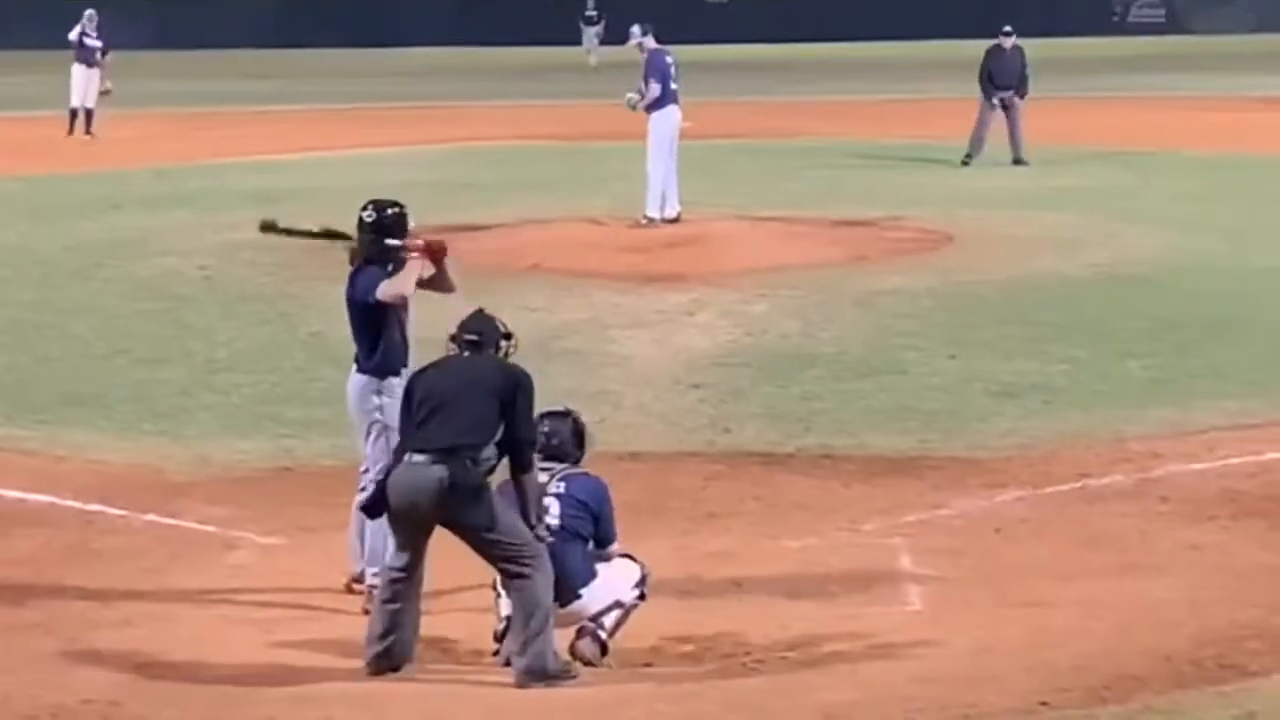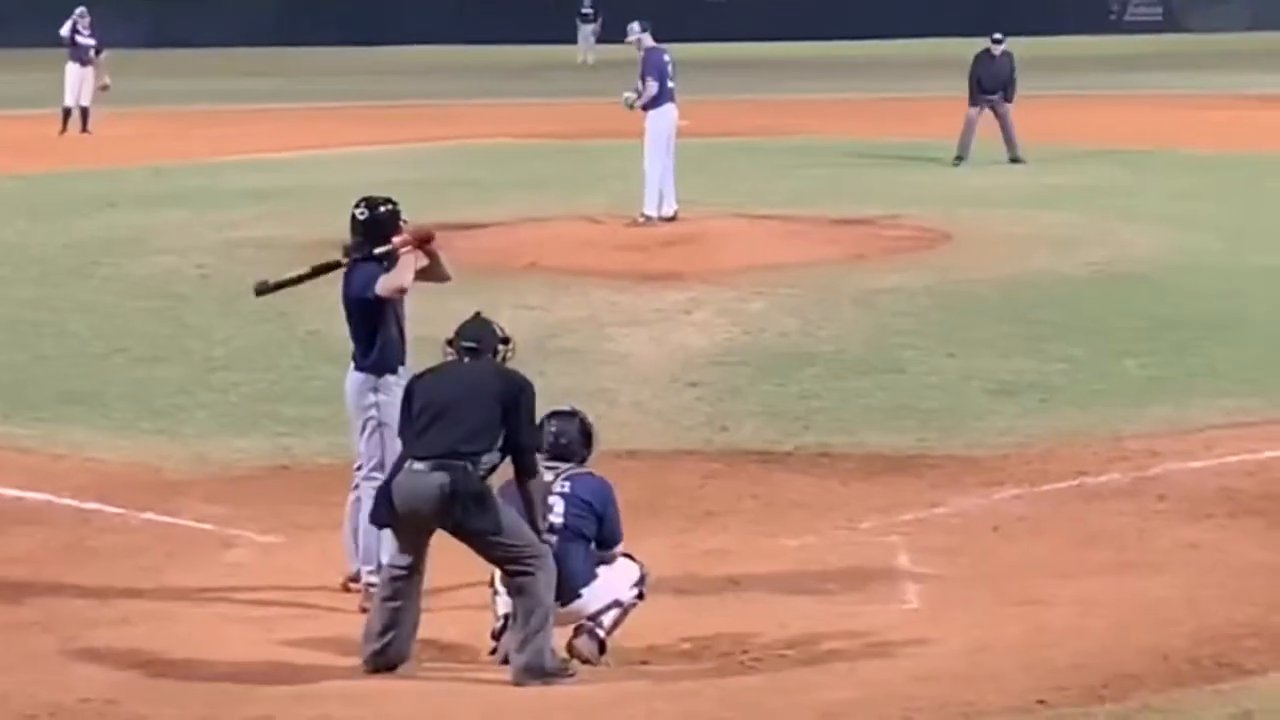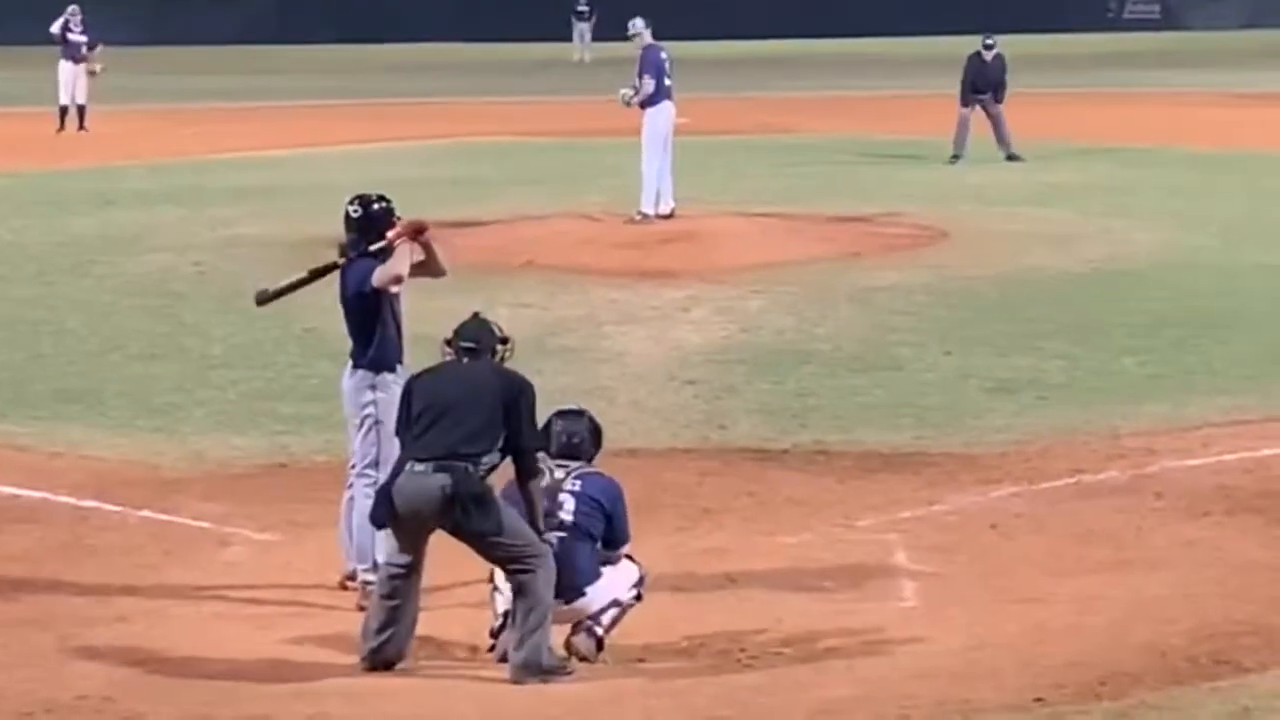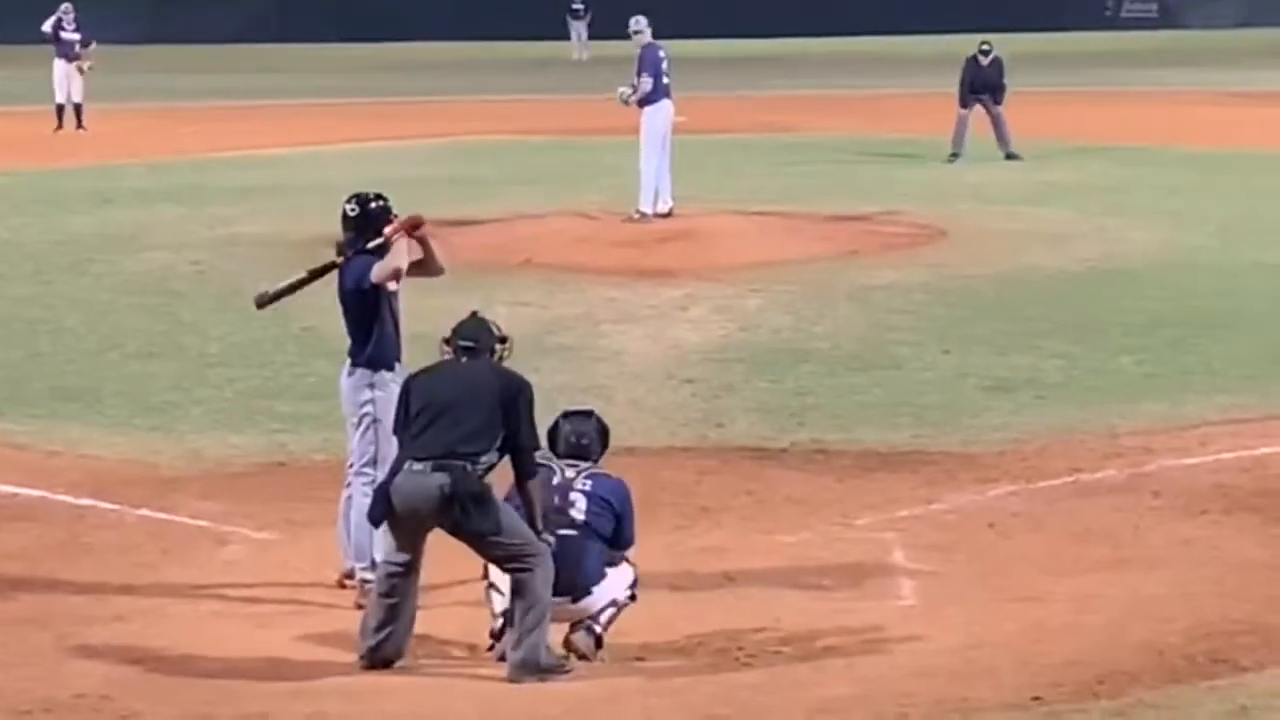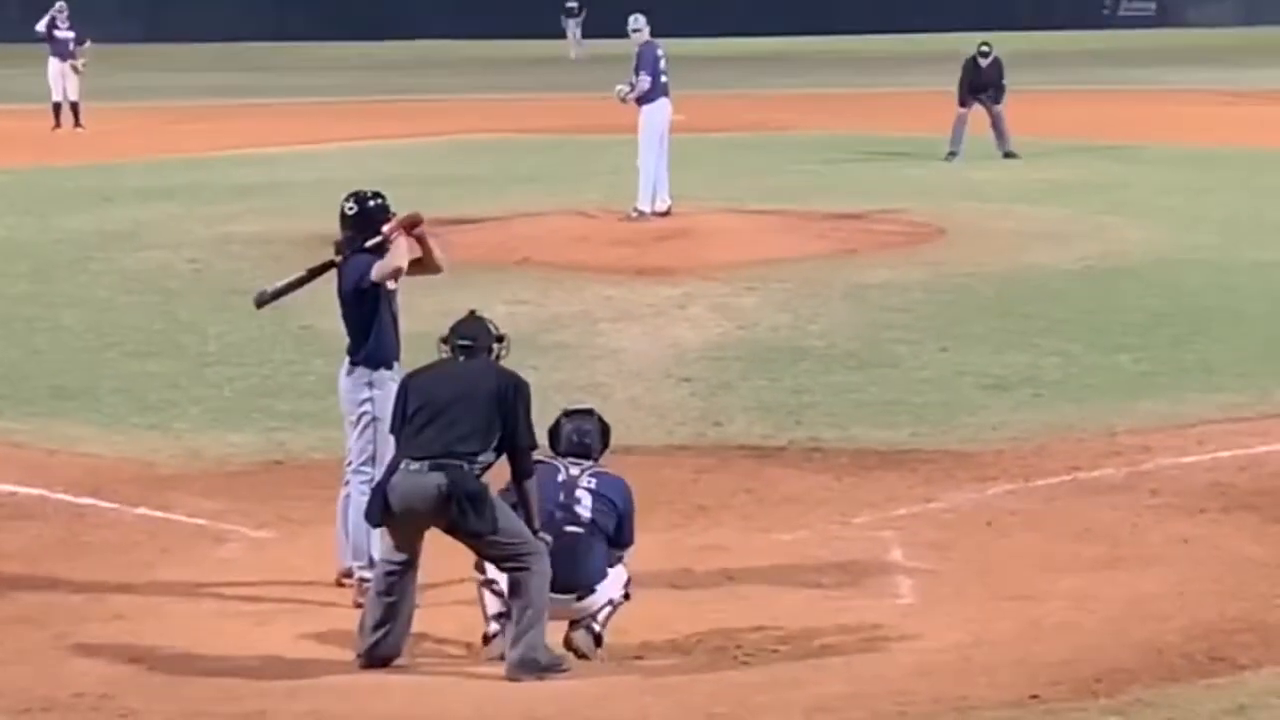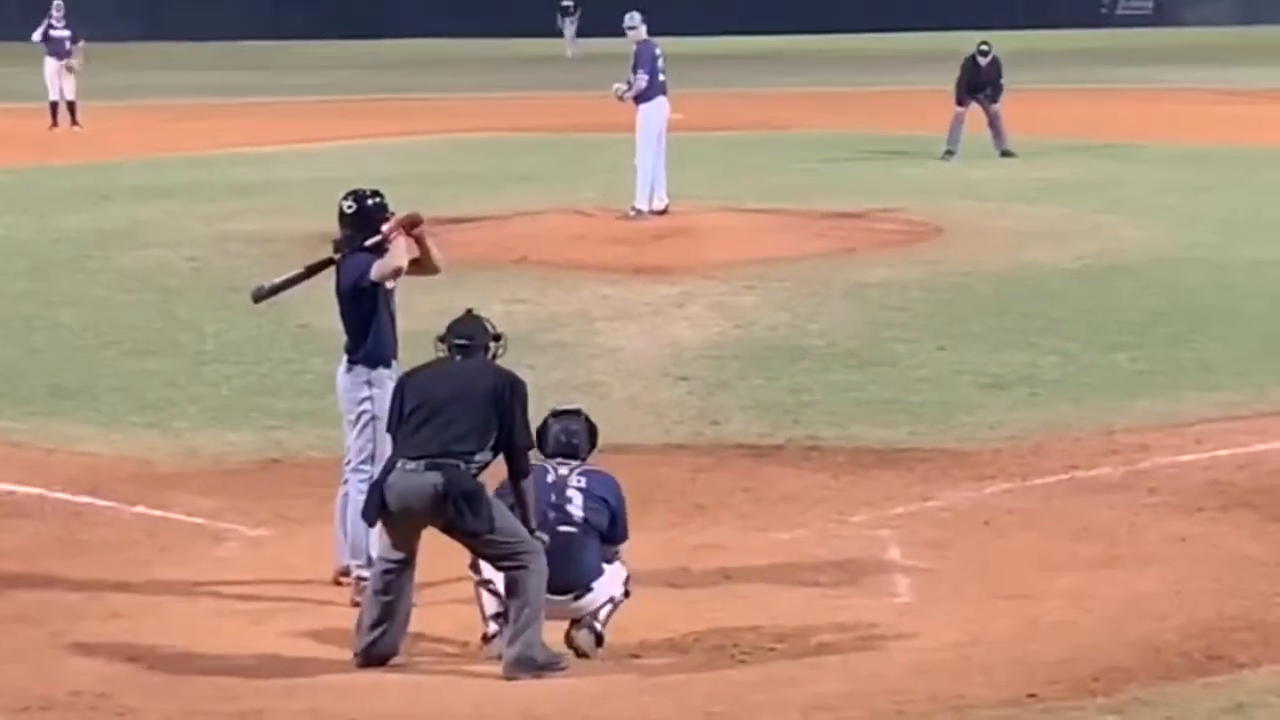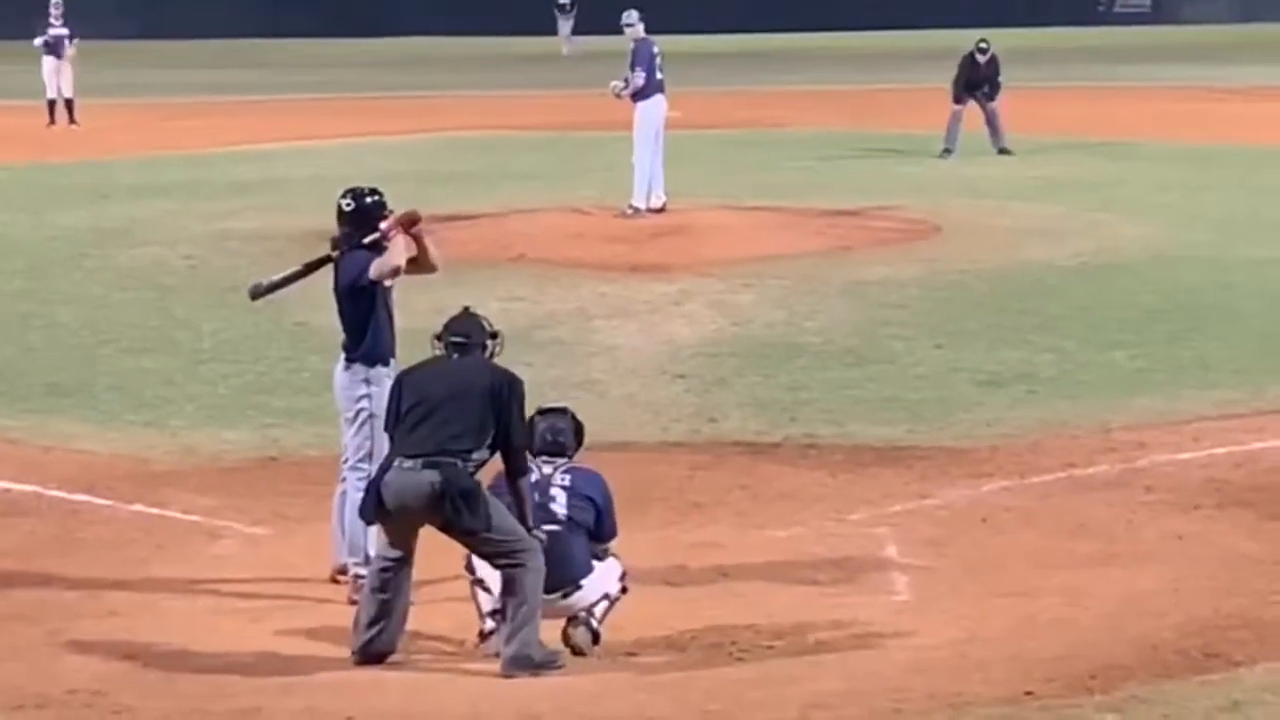
dt=0.2s
person 1, frame 1
left shoulder: (389, 267)
right shoulder: (366, 276)
left elbow: (445, 287)
right elbow: (399, 292)
left wrist: (435, 259)
right wrist: (416, 262)
left hip: (384, 382)
right hip: (378, 386)
left knee: (375, 477)
left ankle: (362, 569)
right ankle: (378, 587)
person 1, frame 2
left shoulder: (384, 265)
right shoulder: (362, 273)
left elbow: (441, 276)
right elbow: (398, 286)
left wrist: (426, 249)
right wrist: (408, 254)
left hip: (381, 379)
right hip: (376, 383)
left knee: (368, 476)
right knee: (383, 481)
left ankle: (359, 568)
right ankle: (374, 583)
person 1, frame 3
left shoulder: (379, 261)
right shoulder: (359, 269)
left elbow: (437, 269)
right elbow: (395, 275)
left wrist: (420, 241)
right wrist: (404, 244)
left hip: (378, 377)
right hip: (373, 381)
left knee: (363, 474)
right knee: (378, 478)
left ankle: (356, 567)
right ankle: (371, 582)
person 1, frame 4
left shoulder: (376, 261)
right shoulder: (358, 266)
left elbow: (434, 268)
right elbow: (394, 268)
left wrist: (418, 237)
right wrist: (400, 240)
left hip: (377, 375)
right hip: (371, 379)
left knee: (361, 472)
right knee: (375, 477)
left ankle: (354, 564)
right ankle: (370, 580)
person 1, frame 5
left shoulder: (375, 260)
right shoulder: (357, 265)
left elbow: (434, 266)
right elbow: (395, 267)
left wrist: (418, 235)
right wrist: (399, 238)
left hip: (375, 374)
right hip: (369, 378)
left knee: (359, 471)
right knee: (373, 476)
left ankle: (351, 563)
right ankle: (367, 579)
person 1, frame 6
left shoulder: (373, 259)
right shoulder: (356, 263)
left elbow: (432, 267)
right elbow: (396, 267)
left wrist: (416, 235)
right wrist: (398, 238)
left hip: (372, 373)
right hip: (367, 376)
left knee: (357, 470)
right knee: (370, 474)
left ankle: (349, 561)
right ankle: (364, 577)
person 1, frame 7
left shoulder: (370, 257)
right shoulder: (355, 261)
left elbow: (430, 266)
right elbow: (394, 265)
left wrist: (415, 234)
right wrist: (397, 237)
left hip: (370, 371)
right hip: (365, 375)
left knee: (355, 468)
right knee: (368, 473)
left ankle: (346, 559)
right ankle: (362, 575)
person 2, frame 1
left shoulder: (424, 374)
right shoulder: (512, 377)
right elbow: (521, 459)
left wrist: (417, 486)
right wrist: (533, 521)
left hip: (403, 478)
right hip: (454, 479)
left knee: (403, 562)
right knee: (529, 561)
left ankle: (384, 654)
right ankle: (536, 663)
person 2, frame 2
left shoulder: (422, 380)
right shoulder: (513, 383)
right elbow: (525, 465)
right wrist: (537, 525)
left hip: (406, 483)
right hip: (456, 484)
left knee: (404, 560)
right knee: (534, 561)
left ankle: (382, 653)
right ankle: (534, 662)
person 2, frame 3
left shoulder: (420, 381)
right shoulder: (513, 384)
right elbow: (526, 465)
left wrist: (418, 488)
right wrist: (539, 526)
left hip: (407, 484)
right hip: (457, 486)
left knee: (402, 560)
right knee: (535, 559)
left ankle: (380, 651)
right ankle: (532, 660)
person 2, frame 4
left shoulder: (419, 379)
right shoulder: (511, 383)
right elbow: (524, 464)
left wrist: (417, 497)
right wrist: (537, 527)
left hip: (405, 483)
right hip: (456, 485)
left knee: (400, 557)
right knee: (534, 558)
left ankle: (378, 650)
right ankle: (530, 659)
person 2, frame 5
left shoulder: (416, 379)
right shoulder: (508, 382)
right elbow: (521, 464)
left wrist: (414, 495)
right wrist: (534, 526)
left hip: (402, 481)
right hip: (453, 484)
left knee: (397, 557)
right knee: (531, 557)
left ankle: (376, 648)
right ankle: (528, 657)
person 2, frame 6
left shoulder: (412, 378)
right shoulder: (505, 382)
right elbow: (518, 462)
left wrist: (410, 485)
right wrist: (530, 525)
left hip: (399, 481)
right hip: (450, 484)
left knee: (394, 556)
right knee: (527, 556)
left ankle: (373, 647)
right ankle: (525, 656)
person 2, frame 7
left shoulder: (409, 376)
right shoulder: (502, 380)
right elbow: (515, 461)
left wrist: (408, 502)
right wrist: (527, 523)
left hip: (396, 479)
right hip: (447, 482)
left knee: (392, 554)
right knee: (524, 554)
left ankle: (370, 645)
right ankle: (523, 654)
person 3, frame 1
left shoulder: (508, 487)
right shoulder: (591, 485)
right elbow: (609, 552)
right hip: (576, 600)
right knee: (633, 572)
left ankle: (512, 631)
right ankle: (593, 636)
person 3, frame 2
left shoulder: (513, 485)
right shoulder: (597, 486)
right elbow: (612, 554)
right hip: (576, 599)
left knee: (503, 574)
right knee: (633, 573)
left ankle: (510, 629)
right ankle: (591, 634)
person 3, frame 3
right shoulder: (606, 486)
right elbow: (616, 554)
right hip: (579, 599)
left knee: (502, 570)
right knee: (631, 573)
left ankle: (509, 627)
right ankle: (589, 632)
person 3, frame 4
right shoulder: (615, 487)
right elbow: (620, 555)
right hip: (581, 599)
left knee: (497, 564)
right knee: (626, 575)
left ankle: (507, 629)
right ankle: (588, 630)
person 3, frame 5
left shoulder: (533, 473)
right shoulder: (616, 486)
right elbow: (618, 554)
right hip: (583, 598)
left knee: (489, 559)
right knee: (619, 576)
left ankle: (499, 632)
right ankle: (587, 629)
person 3, frame 6
right shoulder: (606, 483)
right elbow: (613, 551)
right hip: (580, 597)
left knee: (484, 559)
right knee: (618, 573)
left ankle: (498, 632)
right ankle: (588, 627)
person 3, frame 7
left shoulder: (506, 478)
right shoulder: (592, 480)
right elbow: (604, 549)
right hip: (571, 594)
left knee: (478, 558)
right knee: (614, 570)
left ankle: (495, 629)
right ankle: (585, 624)
person 4, frame 1
left shoulder: (653, 58)
right shoulder: (666, 55)
left elbow: (655, 91)
left wrist: (640, 104)
right wrist: (640, 95)
left hip: (661, 114)
right hip: (672, 111)
left knee: (655, 166)
right knee: (668, 165)
left ankle: (652, 215)
right ankle: (671, 211)
person 4, frame 2
left shoulder: (650, 56)
right shoulder: (664, 53)
left elbow: (652, 89)
left wrist: (638, 103)
right wrist: (638, 93)
left hip: (657, 112)
right hip: (669, 109)
left knee: (652, 164)
right knee: (665, 163)
left ankle: (650, 213)
right ankle: (668, 209)
person 4, frame 3
left shoulder: (648, 54)
right shoulder: (661, 51)
left elbow: (649, 87)
left wrist: (635, 100)
right wrist: (635, 90)
left hip: (655, 110)
right hip: (666, 107)
left knee: (650, 162)
right knee: (663, 161)
left ankle: (647, 211)
right ankle: (666, 207)
person 4, frame 4
left shoulder: (647, 53)
right shoulder: (659, 50)
left elbow: (647, 85)
left wrist: (632, 98)
right wrist: (633, 89)
left hip: (653, 109)
right hip: (664, 105)
left knee: (648, 160)
right knee: (661, 159)
left ankle: (645, 209)
right ankle: (664, 205)
person 4, frame 5
left shoulder: (645, 51)
right shoulder: (657, 48)
left elbow: (645, 84)
left wrist: (630, 96)
right wrist: (631, 87)
left hip: (651, 107)
right hip: (662, 104)
left knee: (647, 159)
right knee: (659, 158)
left ankle: (643, 207)
right ankle: (662, 204)
person 4, frame 6
left shoulder: (642, 50)
right shoulder: (654, 47)
left elbow: (642, 83)
left wrist: (627, 95)
right wrist: (627, 86)
left hip: (649, 106)
right hip: (660, 103)
left knee: (644, 158)
right knee: (657, 157)
left ankle: (641, 206)
right ankle: (660, 202)
person 4, frame 7
left shoulder: (640, 47)
right shoulder: (651, 45)
left elbow: (639, 80)
left wrist: (625, 92)
right wrist: (625, 83)
left hip: (647, 104)
right hip: (657, 101)
left knee: (641, 156)
right knee: (654, 155)
left ankle: (638, 204)
right ankle: (657, 200)
